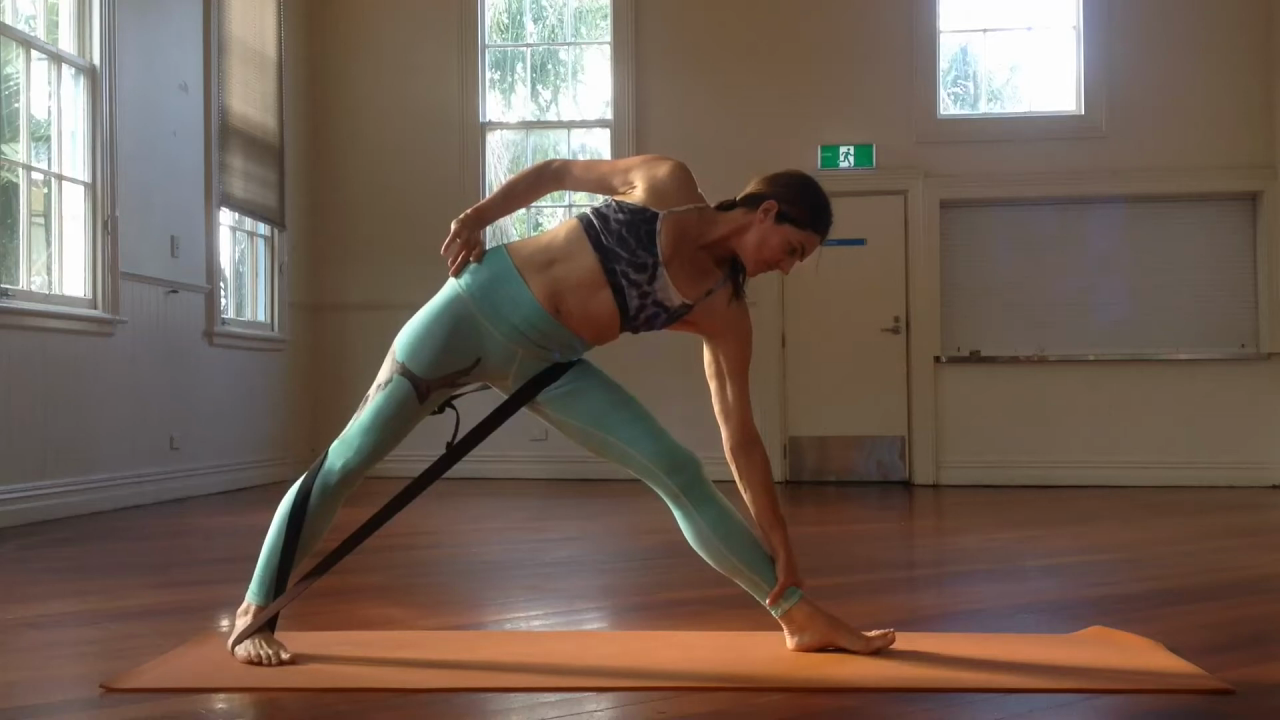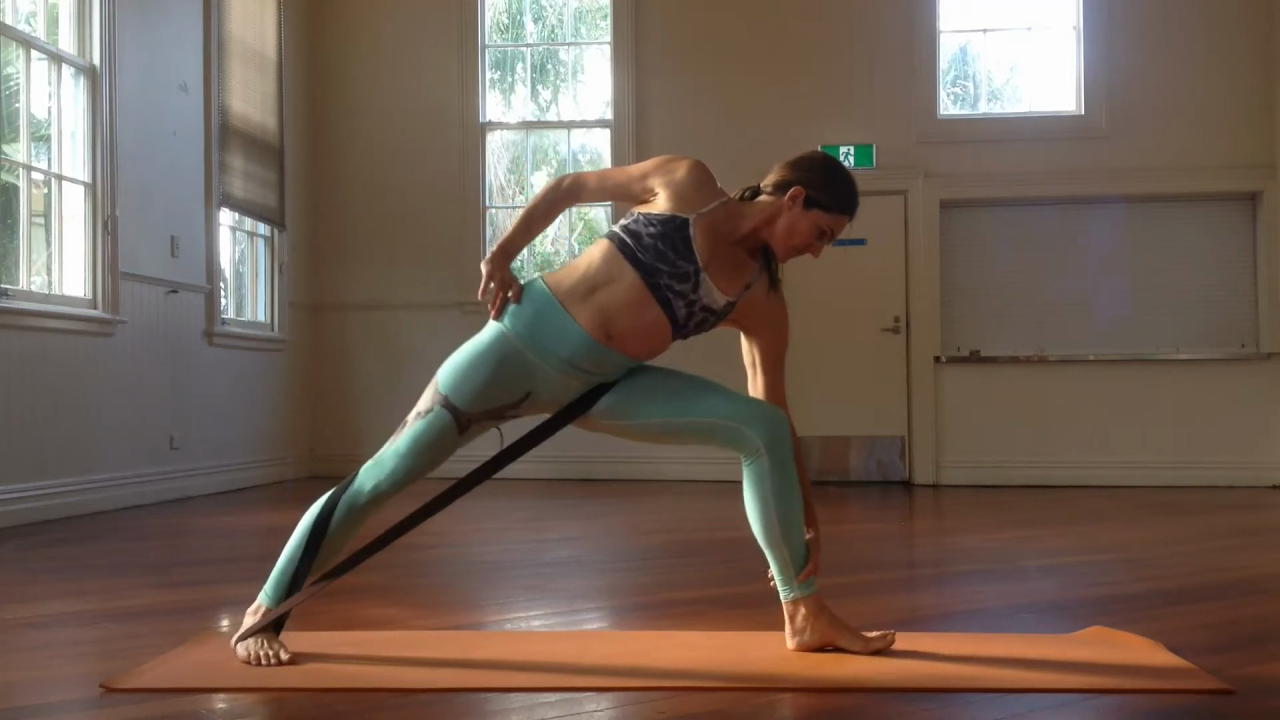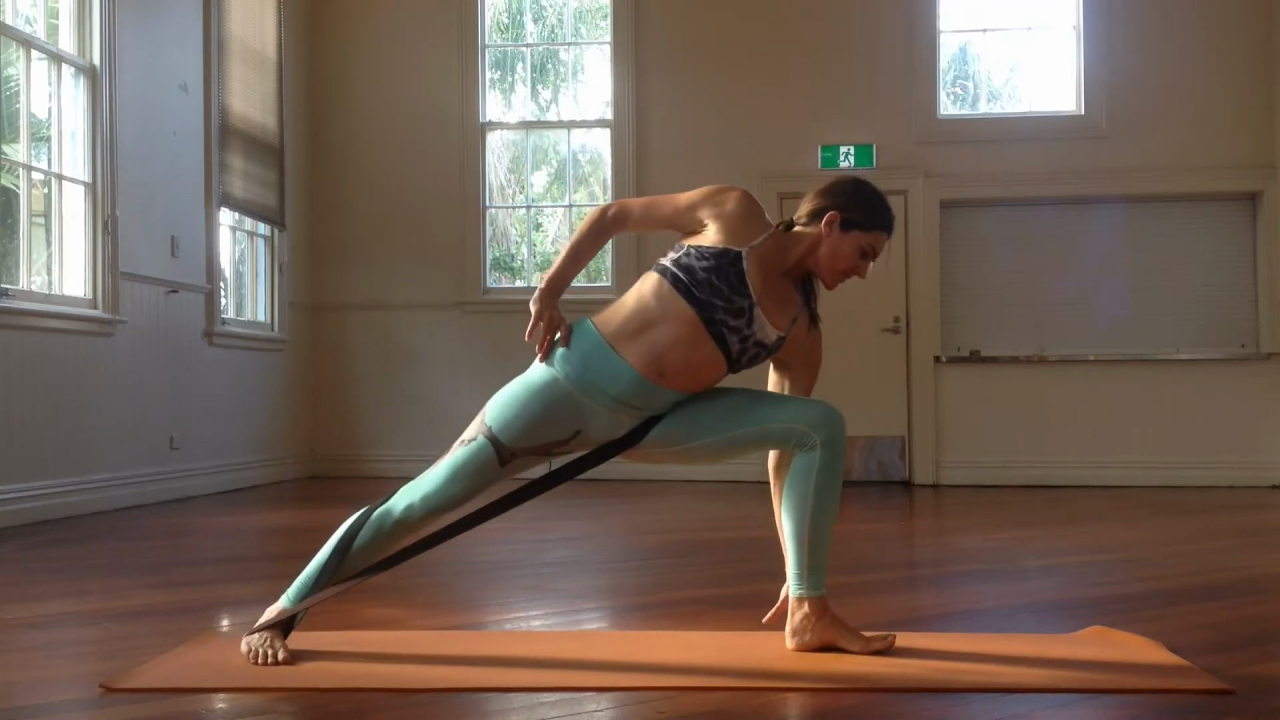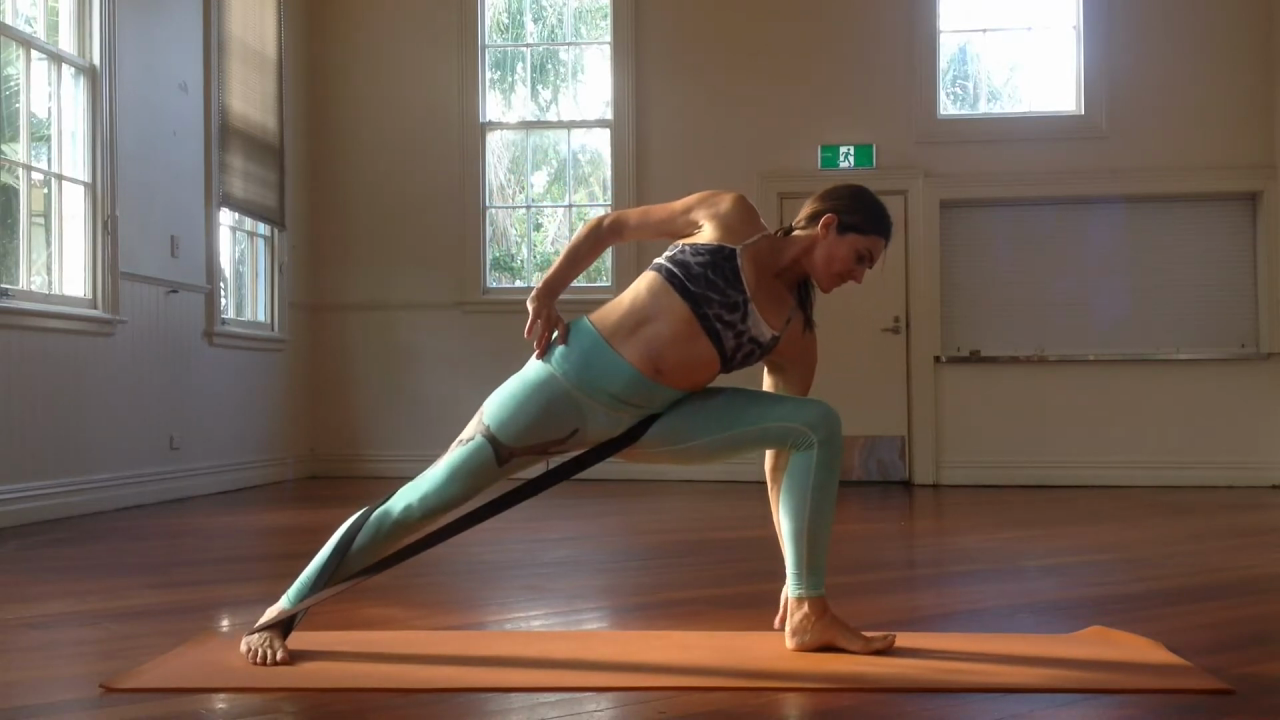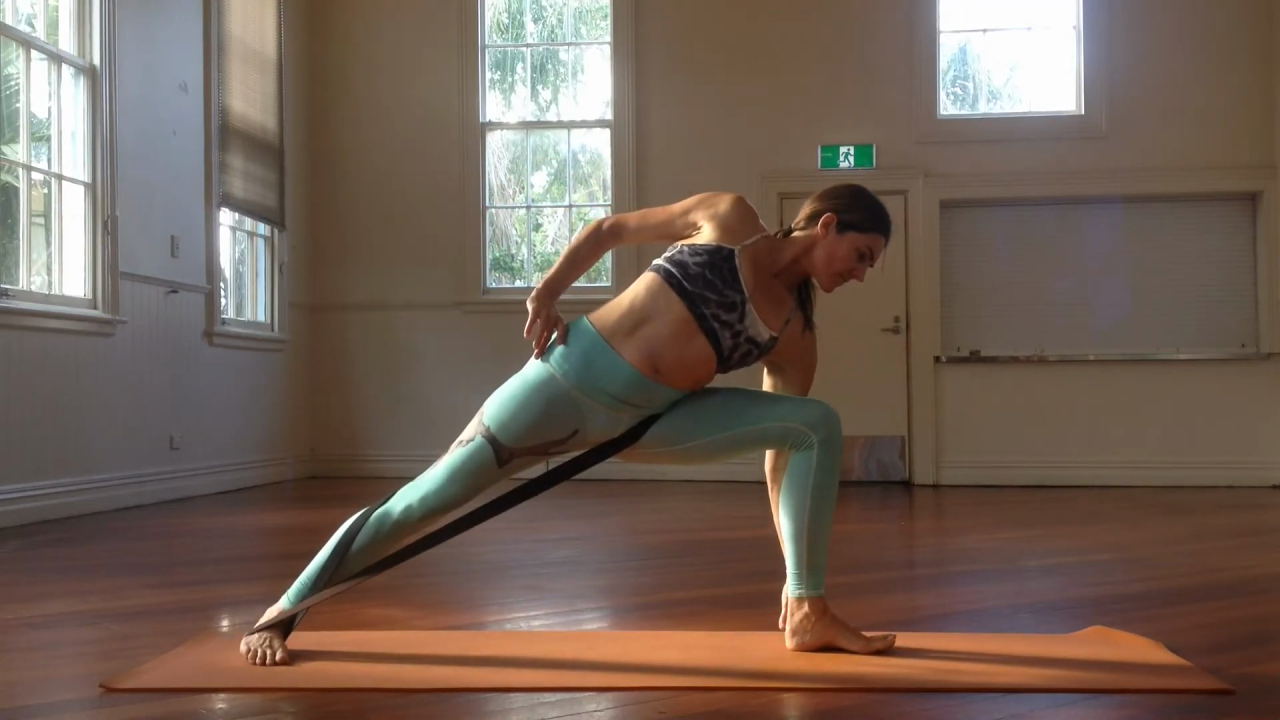
dt=1s
person 1, frame 1
left shoulder: (724, 312)
right shoulder: (666, 182)
left elbow: (741, 437)
right elbow: (556, 171)
left wrist: (779, 543)
right wrist: (476, 215)
left hip: (545, 361)
right hip: (476, 304)
left knee: (678, 472)
right knee: (348, 458)
left ankle: (799, 616)
right ankle: (254, 610)
person 1, frame 2
left shoulder: (762, 303)
right shoulder: (686, 181)
left elbow: (770, 412)
right elbow: (569, 186)
left wrist: (804, 518)
right wrist: (501, 253)
left hip: (600, 385)
right hip: (522, 339)
left knee: (764, 430)
right knee: (380, 480)
left ankle: (804, 614)
right ankle: (264, 613)
person 1, frame 3
left shoulder: (801, 334)
right shoulder: (733, 213)
left elbow: (786, 449)
right elbow: (612, 215)
left wrist: (794, 567)
right wrist: (548, 292)
left hip: (647, 422)
right hip: (573, 377)
left knee: (822, 426)
right knee: (420, 503)
left ankle: (809, 613)
right ankle: (282, 611)
person 1, frame 4
left shoulder: (796, 338)
right shoulder: (730, 215)
left elbow: (781, 454)
right elbow: (610, 225)
left wrist: (793, 570)
right wrist: (545, 292)
left hip: (644, 421)
right hip: (569, 374)
left knee: (817, 424)
right knee: (421, 502)
left ankle: (808, 612)
right ankle: (281, 612)
person 1, frame 5
left shoulder: (795, 337)
right shoulder: (729, 216)
left elbow: (781, 454)
right elbow: (609, 229)
left wrist: (794, 570)
right wrist: (545, 293)
left hip: (644, 421)
right hip: (568, 374)
left knee: (818, 425)
right knee: (423, 501)
left ankle: (808, 612)
right ankle: (282, 611)
